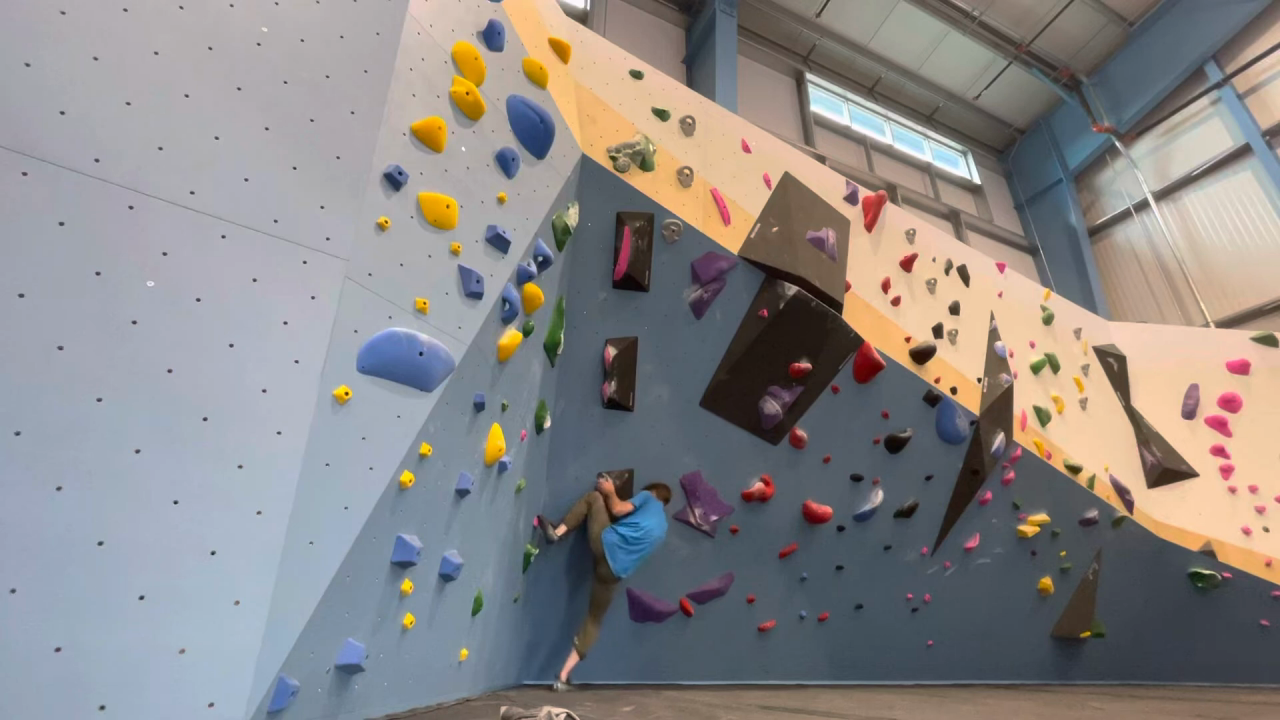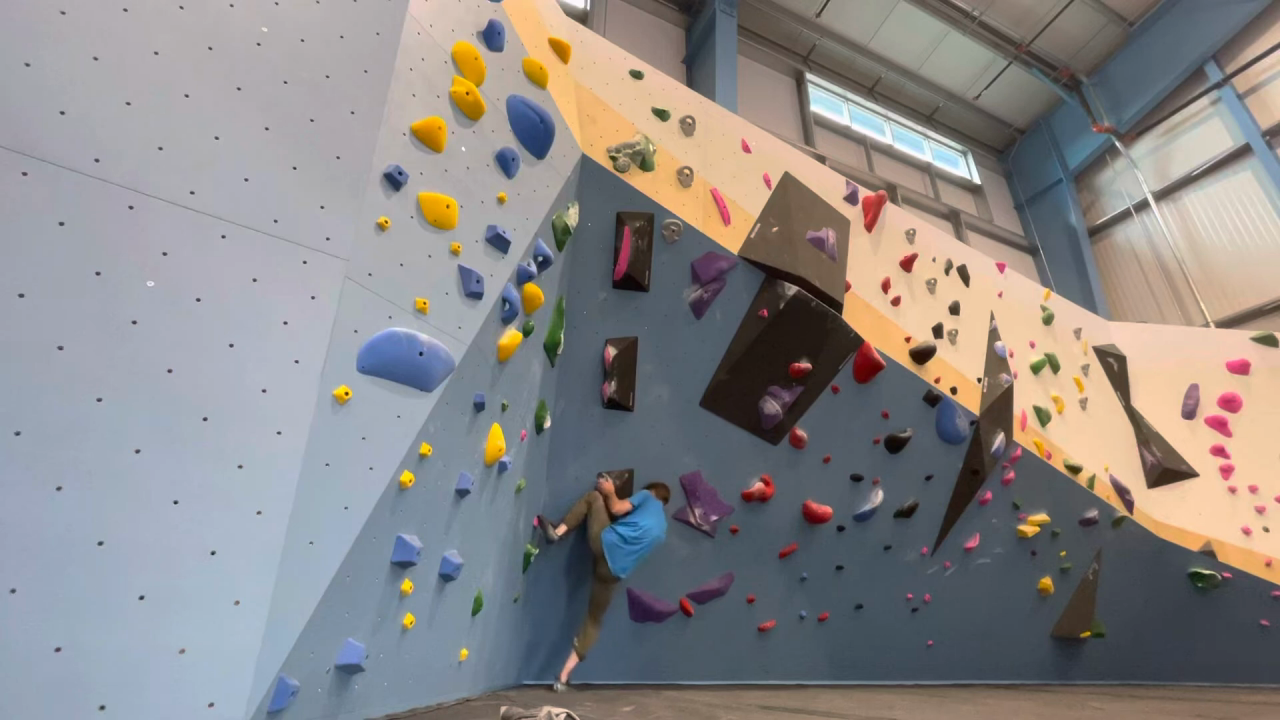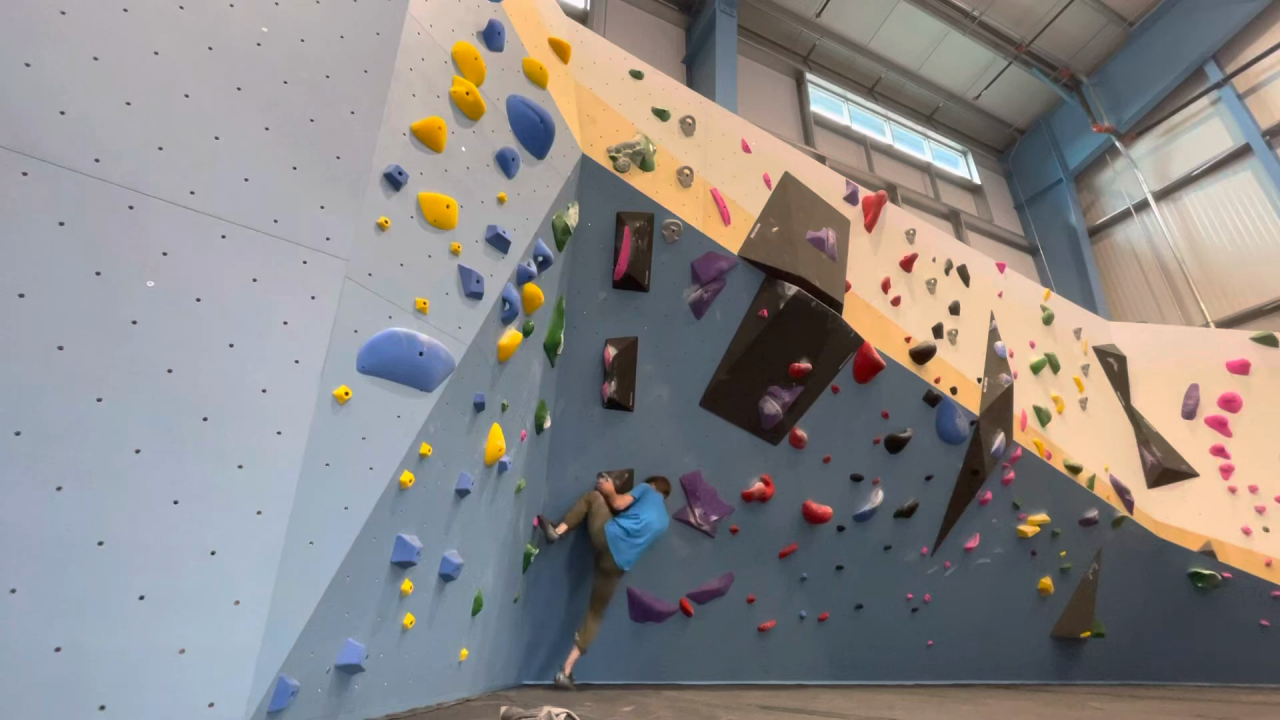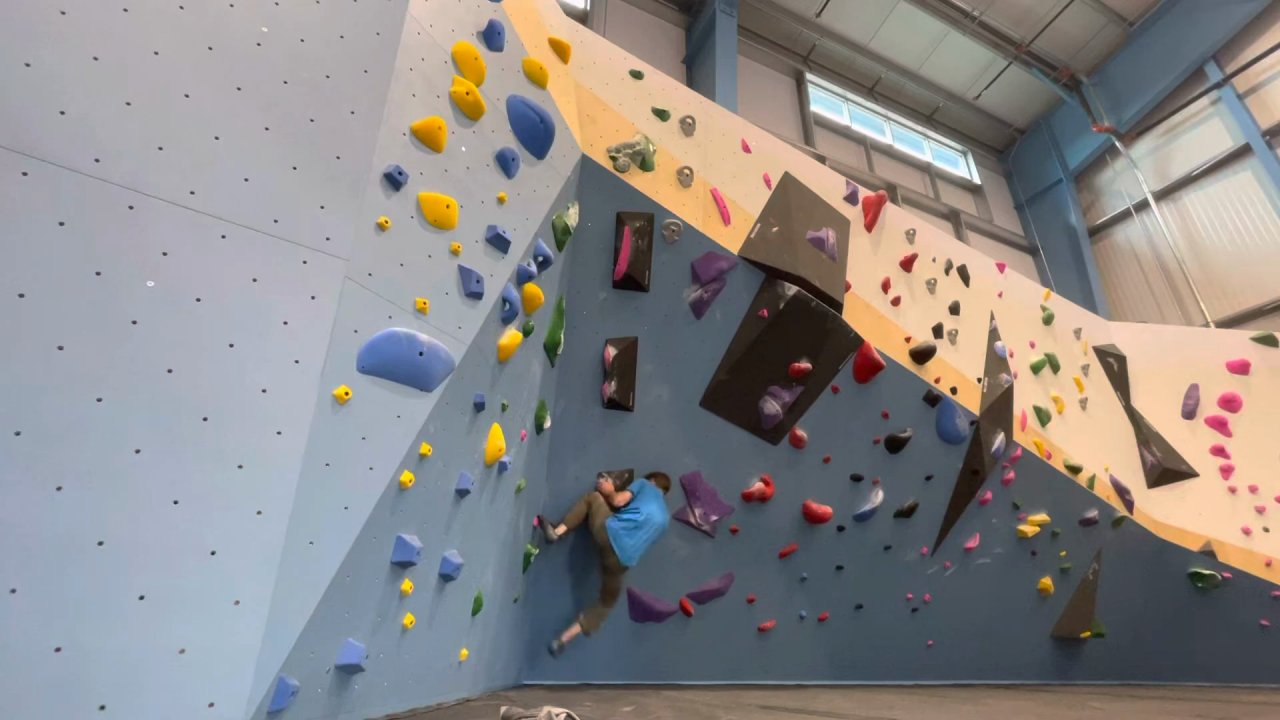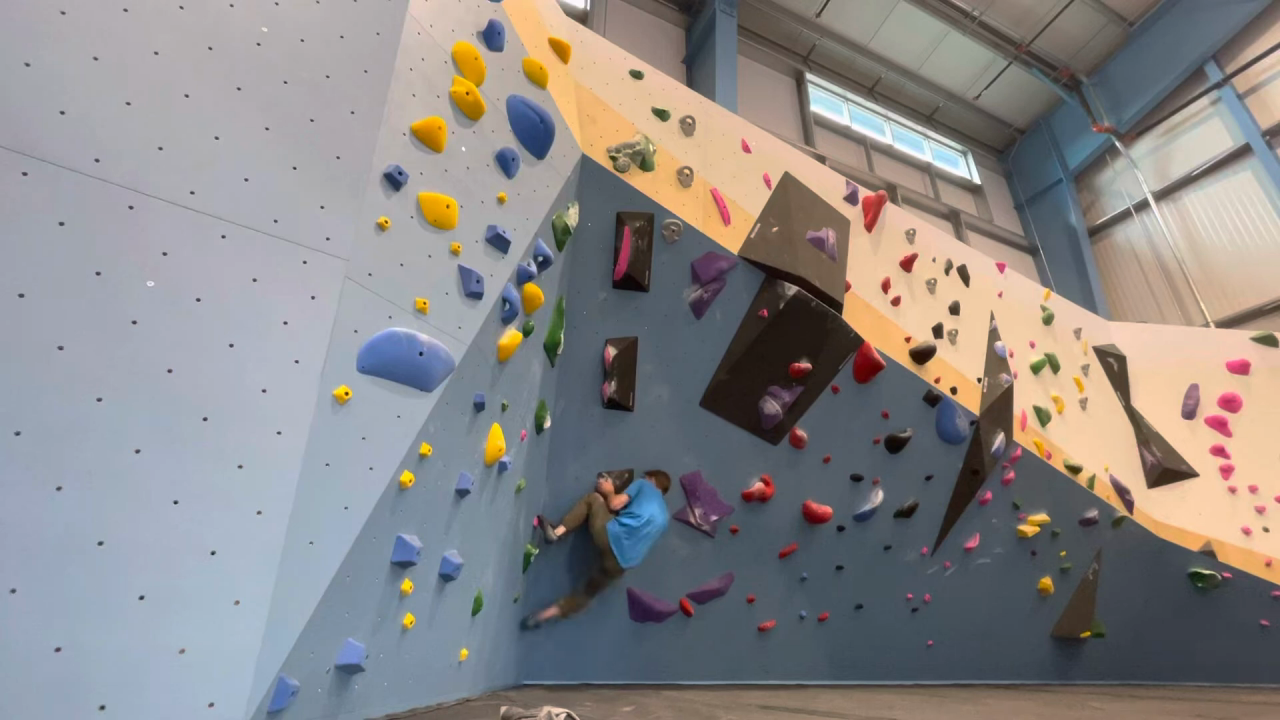
dt=0.1s
person 1, frame 1
left shoulder: (648, 498)
right shoulder: (662, 528)
left elbow: (618, 509)
left wrist: (609, 492)
left hip: (606, 542)
right hip: (616, 570)
left knee: (593, 496)
right knee: (594, 619)
left ankle: (557, 531)
right ankle: (563, 676)
person 1, frame 2
left shoulder: (648, 497)
right shoulder: (661, 528)
left elbow: (617, 508)
left wrist: (609, 492)
left hip: (606, 542)
right hip: (615, 570)
left knee: (594, 496)
right knee: (594, 620)
left ankle: (557, 531)
right ankle: (564, 676)
person 1, frame 3
left shoulder: (647, 489)
right shoulder: (664, 521)
left elbow: (618, 504)
left wrist: (610, 491)
left hip: (609, 537)
right hip: (619, 563)
left knee: (593, 496)
right knee: (595, 613)
left ankle: (557, 531)
right ankle: (566, 669)
person 1, frame 4
left shoulder: (646, 485)
right shoulder: (664, 518)
left elbow: (618, 501)
left wrist: (608, 491)
left hip: (610, 533)
right hip: (622, 559)
left knee: (593, 497)
right knee: (606, 602)
left ankle: (558, 530)
right ankle: (565, 638)
person 1, frame 5
left shoulder: (644, 485)
right shoulder: (664, 517)
left elbow: (615, 504)
left wrist: (609, 492)
left hip: (611, 537)
left knee: (594, 498)
right knee: (591, 589)
left ankle: (557, 531)
